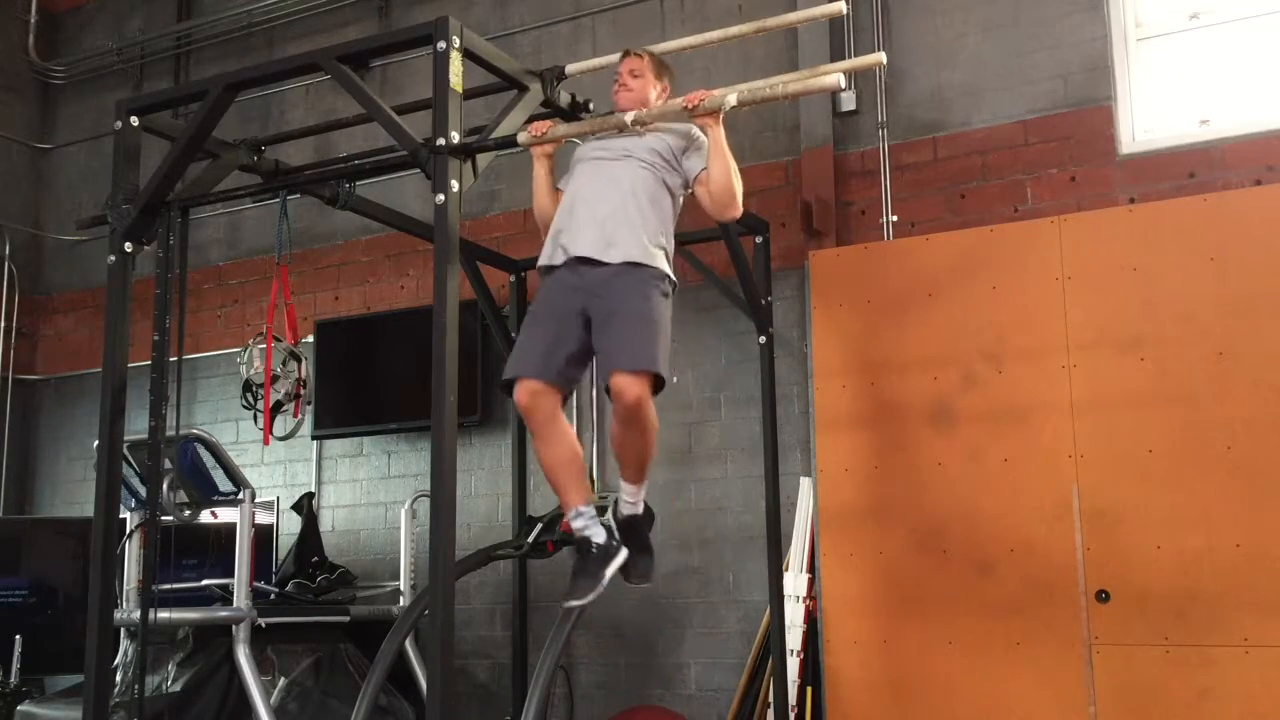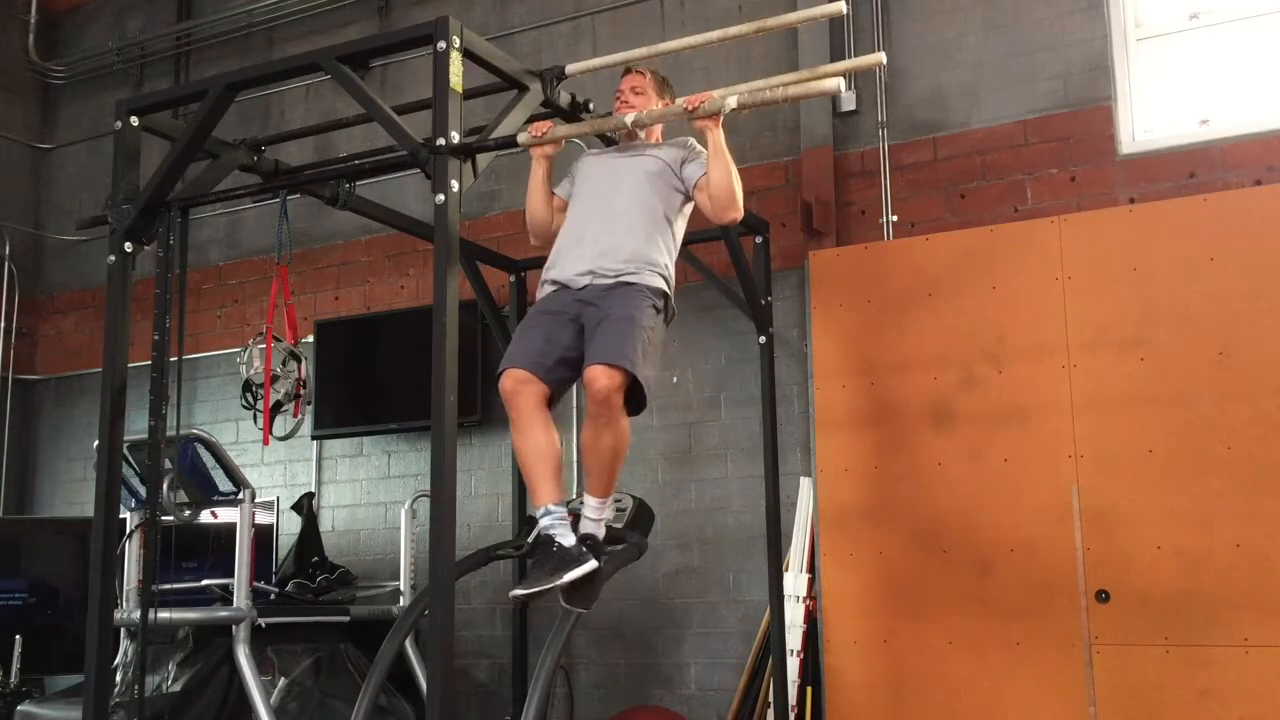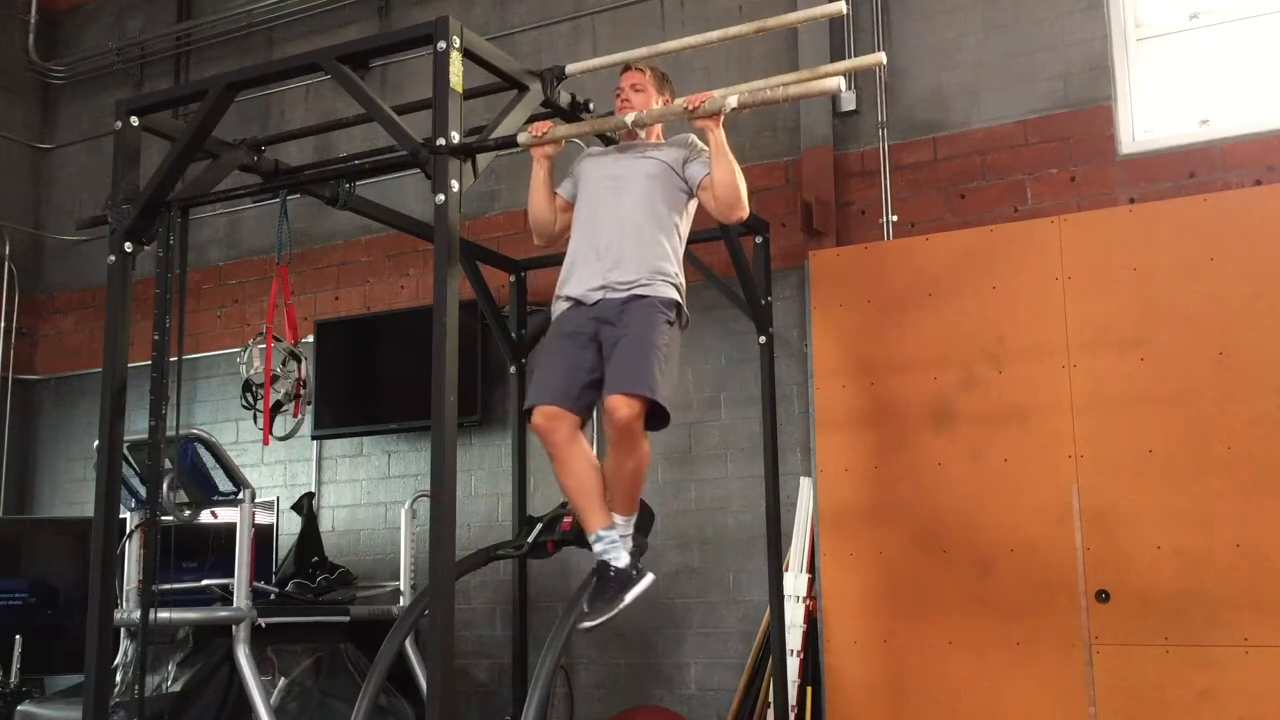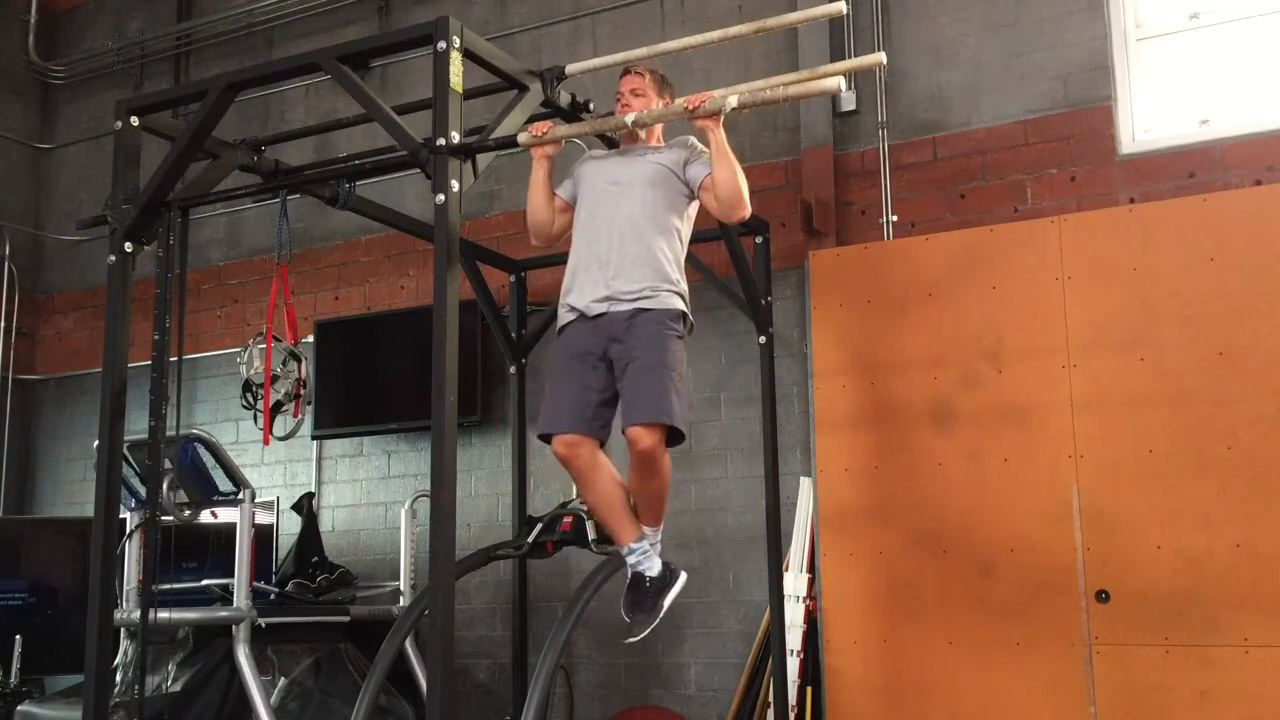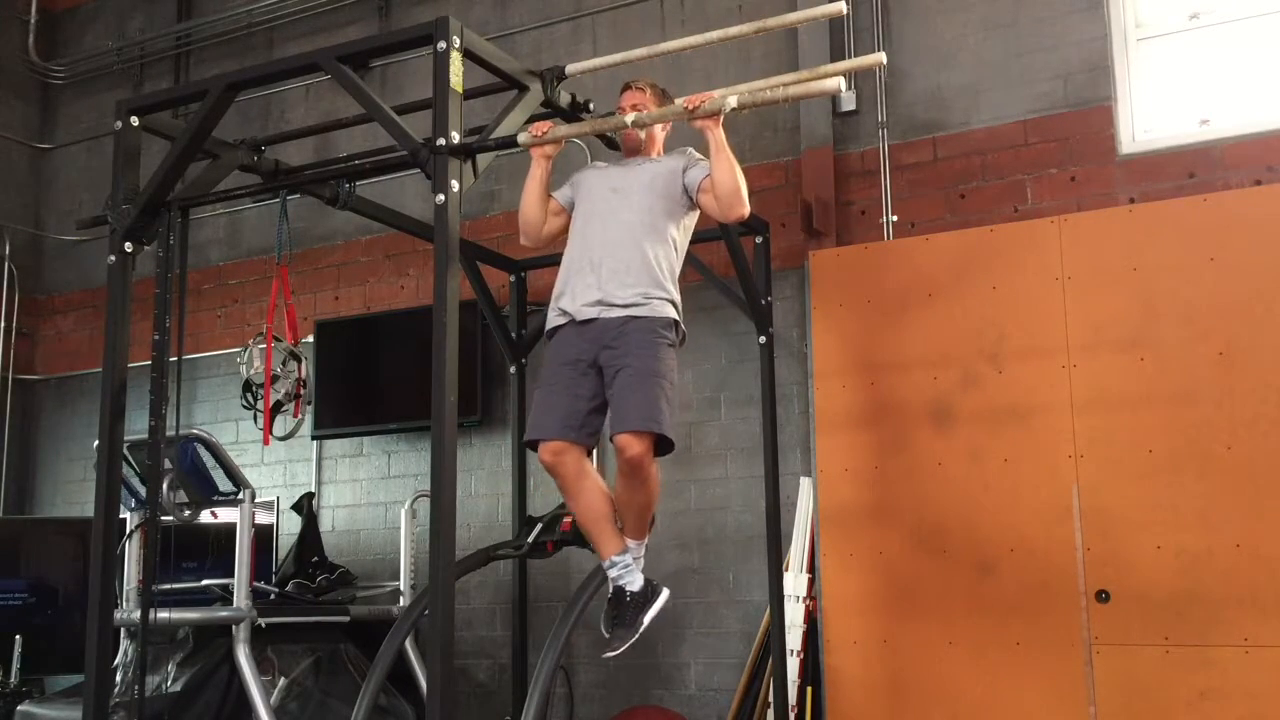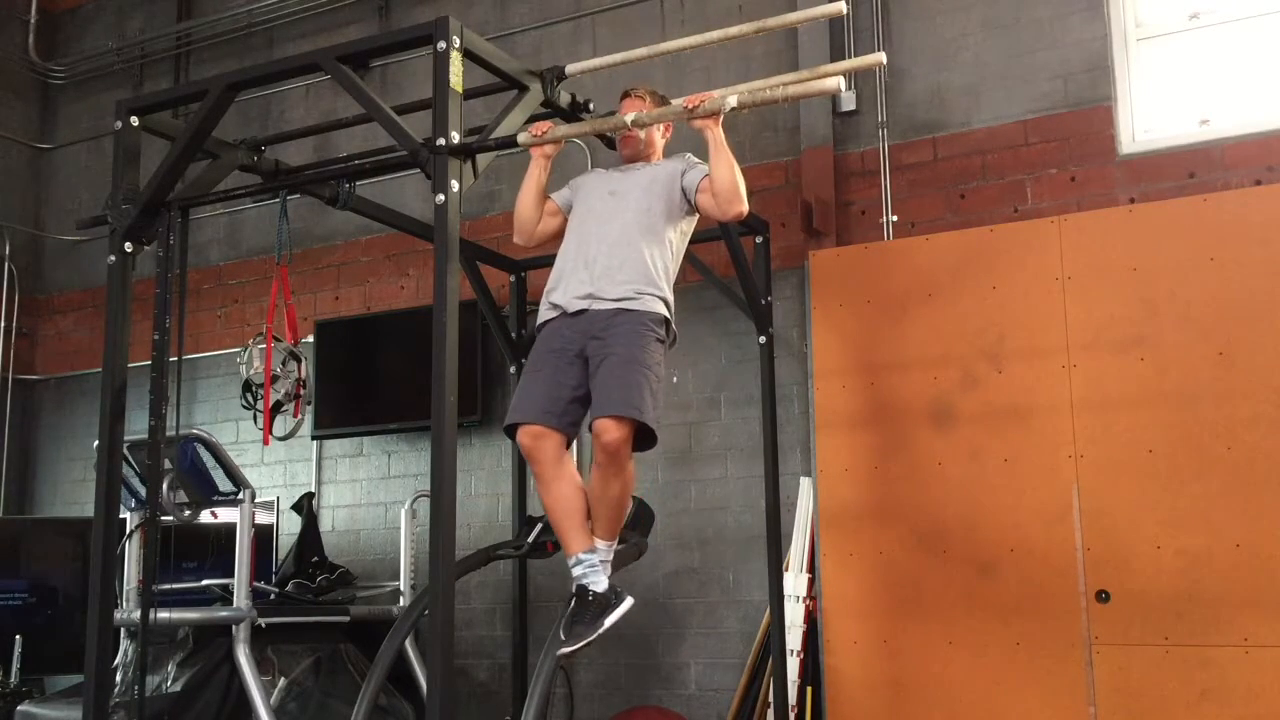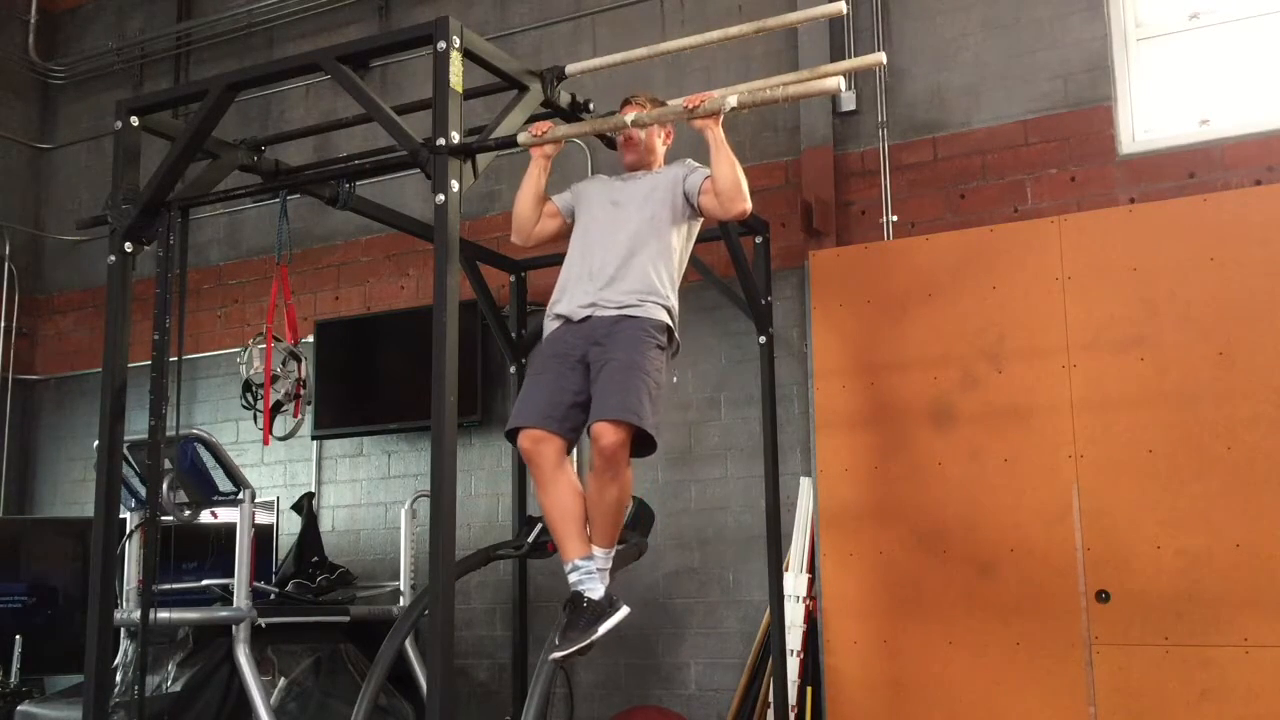
dt=0.4s
person 1, frame 1
left shoulder: (681, 138)
right shoulder: (587, 147)
left elbow: (727, 207)
right elbow: (550, 223)
left wrist: (713, 128)
right wrist: (541, 160)
left hip: (635, 271)
right hip: (565, 273)
left knee: (629, 390)
right knee: (532, 393)
left ankle: (630, 516)
right ankle: (592, 533)
person 1, frame 2
left shoulder: (680, 153)
right shoulder: (587, 161)
left elbow: (728, 210)
right elbow: (540, 231)
left wrist: (713, 132)
right wrist: (540, 161)
left hip: (633, 287)
right hip: (563, 289)
left knee: (603, 382)
right knee: (518, 385)
left ankle: (590, 533)
right ankle: (558, 535)
person 1, frame 3
left shoulder: (683, 150)
right shoulder: (589, 161)
left elbow: (734, 208)
right elbow: (544, 231)
left wrist: (714, 131)
right wrist: (541, 161)
left hip: (646, 297)
right hip: (577, 303)
left knee: (625, 411)
right knee: (550, 418)
left ankle: (621, 543)
right ankle: (614, 558)
person 1, frame 4
left shoulder: (683, 154)
right shoulder: (589, 165)
left elbow: (736, 209)
right elbow: (541, 231)
left wrist: (713, 131)
right wrist: (541, 161)
left hip: (651, 310)
right hip: (581, 316)
left knee: (646, 437)
right knee: (570, 443)
left ankle: (651, 550)
right ankle: (646, 566)
person 1, frame 5
left shoulder: (681, 165)
right shoulder: (588, 176)
left elbow: (735, 208)
right elbow: (531, 233)
left wrist: (713, 132)
right wrist: (540, 161)
left hip: (642, 318)
right hip: (572, 322)
left knee: (633, 445)
right knee: (556, 449)
left ankle: (633, 564)
right ankle: (628, 582)
person 1, frame 6
left shoulder: (680, 171)
right shoulder: (587, 181)
left elbow: (732, 206)
right elbow: (526, 232)
left wrist: (712, 131)
right wrist: (540, 160)
left hip: (633, 313)
right hip: (563, 317)
left knee: (612, 433)
right knee: (536, 437)
left ankle: (599, 569)
right ankle: (592, 583)
person 1, frame 7
left shoulder: (682, 178)
right shoulder: (589, 189)
left elbow: (736, 204)
right elbow: (523, 232)
left wrist: (713, 131)
right wrist: (541, 161)
left hip: (636, 321)
right hip: (568, 325)
left knee: (610, 437)
right knee: (536, 442)
left ankle: (598, 574)
right ankle: (589, 589)
